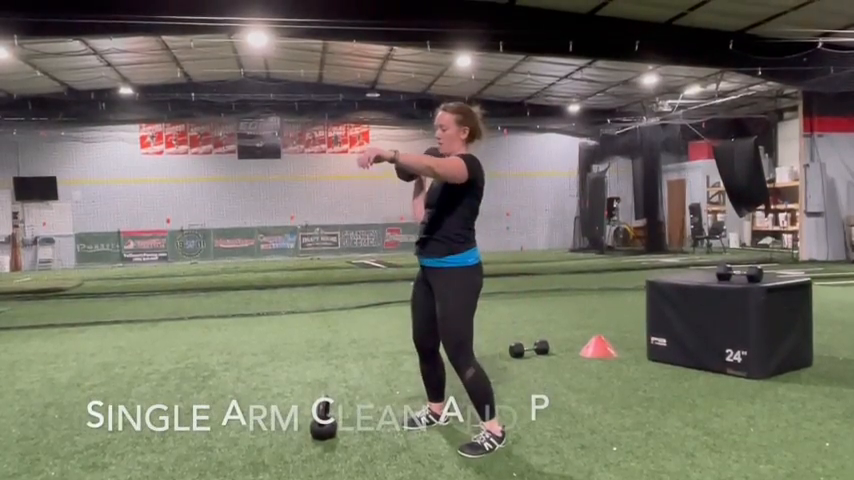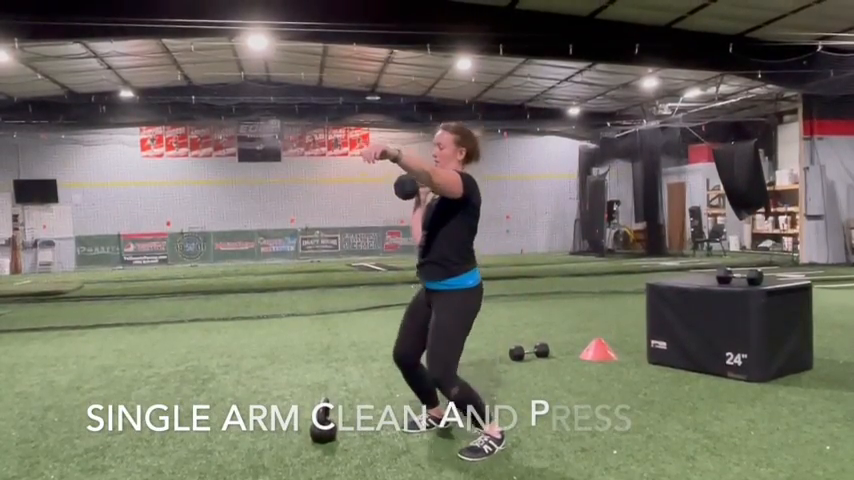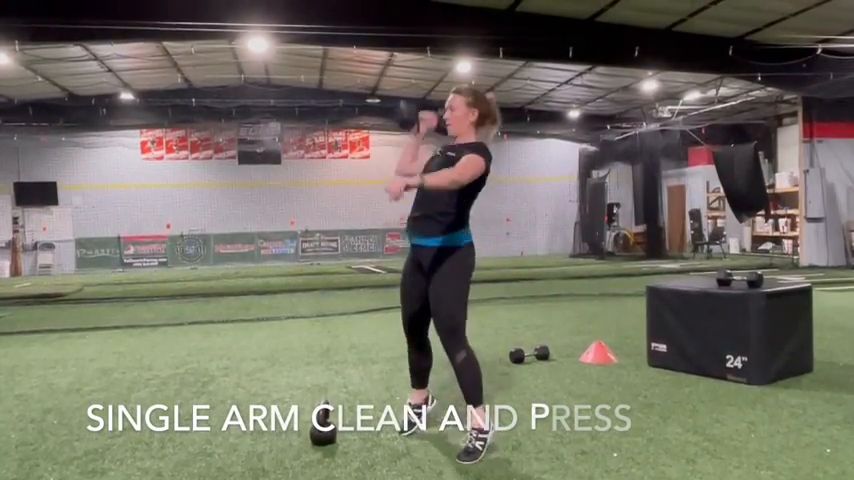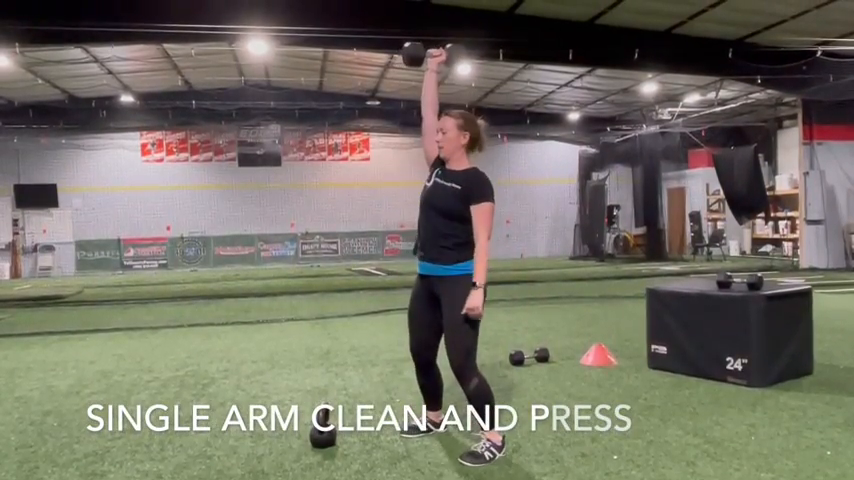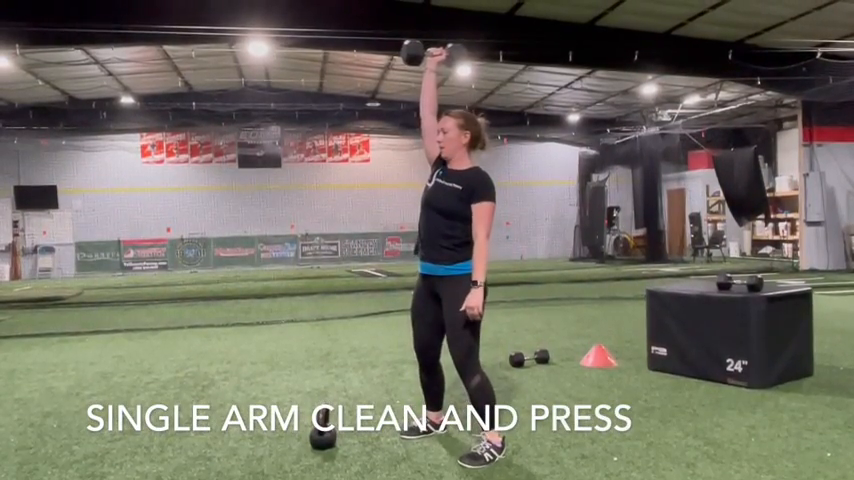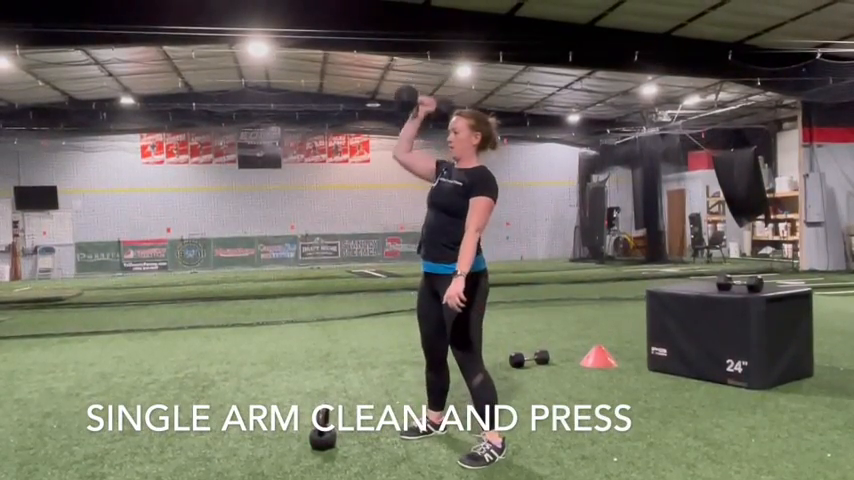
dt=0.4s
person 1, frame 1
left shoulder: (468, 166)
right shoulder: (443, 172)
left elbow: (433, 166)
right elbow: (422, 215)
left wrist: (388, 155)
right wrist: (418, 180)
left hip: (458, 272)
right hip: (429, 269)
left knee: (458, 351)
right knee: (424, 344)
left ankle: (493, 429)
right ankle: (436, 410)
person 1, frame 2
left shoulder: (463, 185)
right shoulder: (441, 195)
left elbow: (428, 172)
right elbow: (420, 237)
left wrist: (392, 153)
right wrist: (418, 200)
left hip: (458, 293)
right hip: (431, 290)
left knee: (442, 371)
right knee: (404, 355)
left ankle: (492, 432)
right ankle: (435, 414)
person 1, frame 3
left shoulder: (477, 152)
right shoulder: (443, 150)
left elbow: (454, 177)
right elbow: (406, 167)
left wrist: (410, 181)
right wrist: (420, 133)
left hip: (450, 255)
right hip: (419, 252)
left knee: (451, 336)
right knee: (413, 330)
left ankle: (479, 423)
right ankle: (419, 401)
person 1, frame 4
left shoulder: (476, 182)
right shoulder: (437, 168)
left elbow: (482, 241)
right elbow: (427, 112)
left wrist: (478, 288)
right wrist: (431, 69)
left hip: (458, 281)
right hip: (426, 279)
left knee: (462, 363)
right knee: (421, 354)
left ankle: (494, 438)
right ankle: (434, 418)
person 1, frame 5
left shoulder: (478, 181)
right shoulder: (438, 167)
left elbow: (481, 239)
right elbow: (425, 113)
left wrist: (477, 287)
right wrist: (430, 68)
left hip: (459, 281)
right hip: (428, 278)
left knee: (465, 360)
right knee: (425, 352)
left ankle: (494, 440)
right ankle: (434, 419)
person 1, frame 6
left shoulder: (482, 179)
right shoulder: (444, 170)
left elbow: (472, 232)
right elbow: (401, 153)
left wrist: (460, 278)
right wrist: (418, 115)
left hip: (463, 279)
right hip: (431, 277)
left knee: (468, 358)
right knee: (433, 352)
left ankle: (494, 441)
right ankle: (434, 419)
